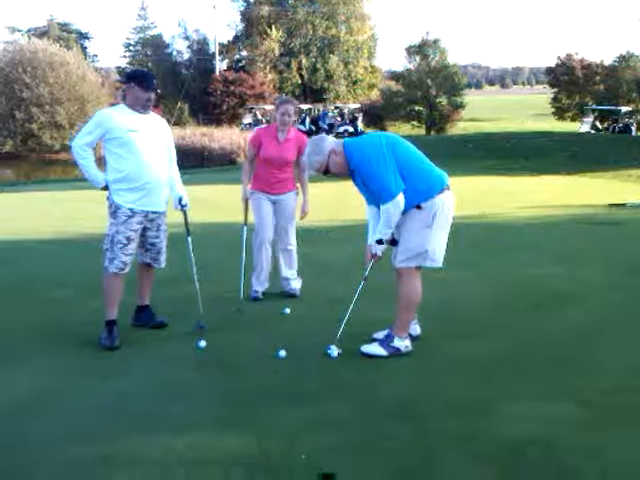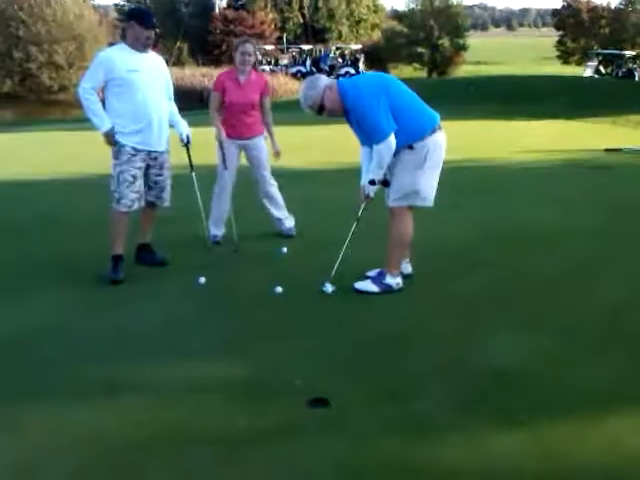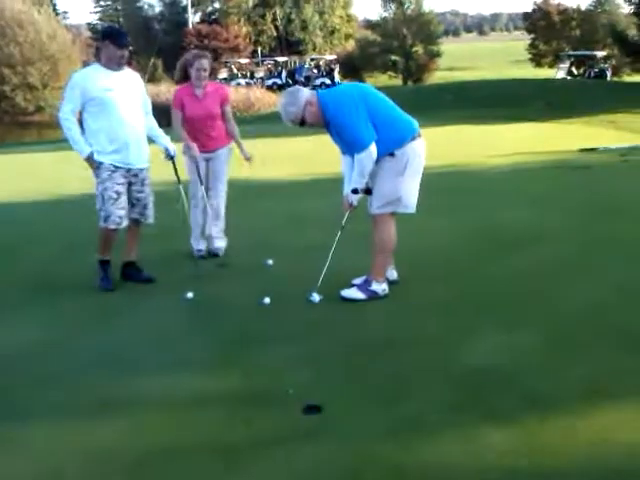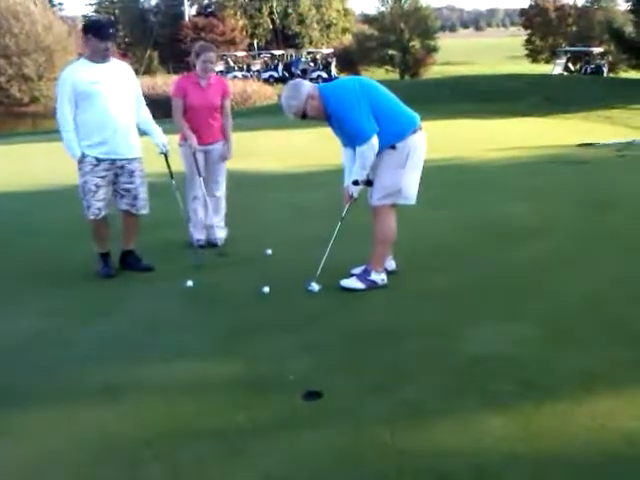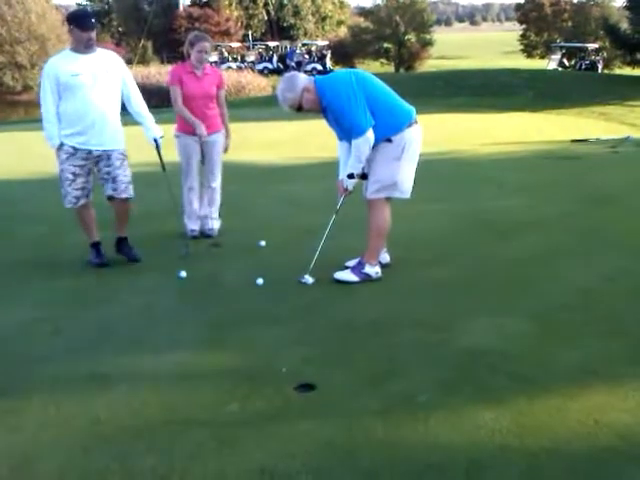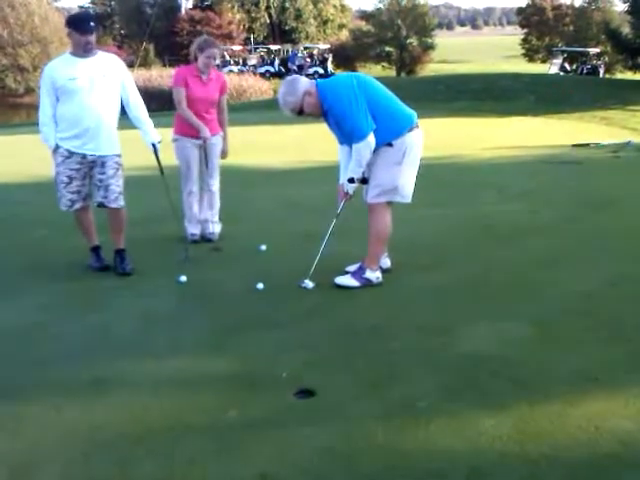
dt=0.4s
person 1, frame 1
left shoulder: (160, 123)
right shoulder: (108, 117)
left elbow: (170, 161)
right elbow: (79, 145)
left wrist: (179, 191)
right wrist: (99, 179)
left hip: (157, 205)
right hip: (126, 205)
left knee: (150, 260)
right knee: (117, 264)
left ankle: (142, 310)
right ankle: (110, 324)
person 1, frame 2
left shoulder: (158, 61)
right shoulder: (109, 58)
left elbow: (168, 100)
right elbow: (86, 91)
left wrist: (181, 125)
right wrist: (105, 126)
left hip: (159, 145)
right hip: (129, 144)
left knee: (154, 199)
right knee: (124, 202)
left ankle: (144, 248)
right ankle: (116, 259)
person 1, frame 3
left shoulder: (134, 78)
right shoulder: (84, 78)
left elbow: (146, 116)
right elbow: (66, 116)
left wrist: (164, 140)
right wrist: (85, 151)
left hip: (139, 162)
right hip: (108, 163)
left knee: (137, 217)
right knee: (112, 219)
left ankle: (130, 265)
right ankle: (104, 264)
person 1, frame 4
left shoulder: (124, 69)
right shoulder: (72, 75)
left elbow: (140, 108)
right elbow: (65, 117)
left wrist: (157, 135)
right wrist: (76, 153)
left hip: (129, 153)
right hip: (94, 157)
left knee: (133, 207)
right knee: (97, 211)
left ankle: (128, 255)
right ankle: (104, 257)
person 1, frame 5
left shoulder: (112, 59)
right shoulder: (55, 65)
left elbow: (133, 96)
right elbow: (49, 109)
left wrist: (151, 127)
right wrist: (56, 142)
left hip: (111, 144)
right hip: (74, 146)
left knee: (122, 193)
right knee: (79, 200)
left ankle: (122, 240)
right ankle: (95, 246)
person 1, frame 6
left shoulder: (113, 63)
right shoulder: (54, 69)
left elbow: (133, 101)
right elbow: (46, 112)
left wrist: (149, 132)
right wrist: (52, 144)
left hip: (107, 148)
right hip: (70, 150)
left knee: (114, 202)
right knee: (78, 204)
left ankle: (120, 252)
right ankle: (95, 250)
person 2, frame 1
left shoulder: (366, 153)
right shoulder: (355, 159)
left elbow: (393, 201)
right elbow: (374, 201)
left wrist: (381, 240)
right wrist: (372, 241)
left hip: (430, 201)
right hip: (416, 203)
left knee: (407, 267)
right knee: (404, 265)
left ankle: (399, 338)
right ankle: (409, 324)
person 2, frame 2
left shoulder: (360, 93)
right shoulder: (351, 101)
left elbow: (385, 142)
right elbow: (368, 142)
left wrist: (373, 180)
right wrist: (365, 181)
left hip: (422, 142)
right hip: (410, 144)
left knee: (400, 207)
right knee: (398, 205)
left ankle: (391, 276)
right ankle: (401, 263)
person 2, frame 3
left shoulder: (339, 104)
right shoulder: (330, 111)
left elbow: (366, 151)
right elbow: (349, 151)
left wrist: (355, 189)
right wrist: (348, 190)
left hip: (402, 149)
right hip: (390, 151)
left knee: (382, 214)
right knee: (380, 212)
left ankle: (377, 283)
right ankle: (386, 270)
person 2, frame 4
left shoulder: (342, 97)
right shoulder: (332, 103)
left elbow: (368, 143)
right elbow: (350, 144)
left wrist: (356, 181)
right wrist: (349, 182)
left hip: (403, 142)
right hip: (390, 144)
left knee: (383, 205)
right knee: (380, 203)
left ankle: (376, 272)
right ankle: (384, 260)
person 2, frame 5
left shoulder: (338, 90)
right shoulder: (327, 96)
left elbow: (364, 136)
right elbow: (345, 137)
left wrist: (351, 175)
right wrist: (343, 176)
left hip: (398, 135)
right hip: (386, 137)
left knee: (377, 198)
right knee: (375, 196)
left ankle: (370, 265)
right ankle: (378, 253)
person 2, frame 6
left shoulder: (338, 93)
right shoulder: (328, 100)
left elbow: (364, 140)
right elbow: (346, 141)
left wrist: (352, 179)
right wrist: (344, 180)
left hip: (399, 139)
right hip: (387, 141)
left knee: (378, 203)
right knee: (376, 201)
left ankle: (371, 270)
right ankle: (379, 258)
person 3, frame 1
left shoulder: (300, 139)
right shoulder: (260, 134)
left elbow: (302, 171)
right elbow: (248, 161)
left wrist: (305, 200)
right wrist: (245, 186)
left hip: (286, 194)
right hip: (261, 193)
left knee: (287, 240)
right knee: (263, 238)
left ankle: (291, 282)
right ankle: (258, 285)
person 3, frame 2
left shoulder: (261, 80)
right shoulder: (222, 79)
left elbow: (265, 112)
right elbow: (213, 108)
left wrist: (274, 141)
right wrist: (219, 129)
left hip: (255, 137)
right hip: (229, 138)
left knee: (266, 180)
right knee: (224, 183)
left ankle: (285, 222)
right ankle: (216, 229)
person 3, frame 3
left shoulder: (220, 90)
right shoulder: (180, 94)
left elbow: (229, 121)
right elbow: (177, 125)
left wrist: (241, 147)
right wrist: (189, 144)
left hip: (220, 149)
right hip: (195, 151)
left knee: (217, 196)
right knee: (197, 197)
left ankle: (216, 241)
right ankle: (198, 243)
person 3, frame 4
left shoulder: (222, 84)
right shoulder: (182, 83)
left elbow: (227, 117)
right elbow: (177, 115)
left wrist: (228, 144)
right wrist: (189, 135)
left hip: (217, 143)
right hip: (191, 143)
left knee: (216, 188)
right knee: (195, 190)
left ankle: (216, 231)
right ankle: (198, 233)
person 3, frame 5
left shoulder: (216, 74)
right shoulder: (177, 72)
left elbow: (221, 106)
right elbow: (177, 105)
left wrist: (228, 134)
right wrist: (197, 124)
left hip: (214, 133)
right hip: (188, 134)
left knee: (213, 179)
right knee: (191, 180)
left ankle: (210, 222)
right ankle: (192, 224)
person 3, frame 6
left shoulder: (220, 79)
right shoulder: (182, 73)
left elbow: (222, 111)
right elbow: (181, 107)
left wrist: (225, 139)
right wrist: (201, 127)
left hip: (213, 136)
right hip: (186, 137)
left knee: (211, 183)
right knee: (190, 184)
left ankle: (210, 226)
right ankle: (192, 228)
